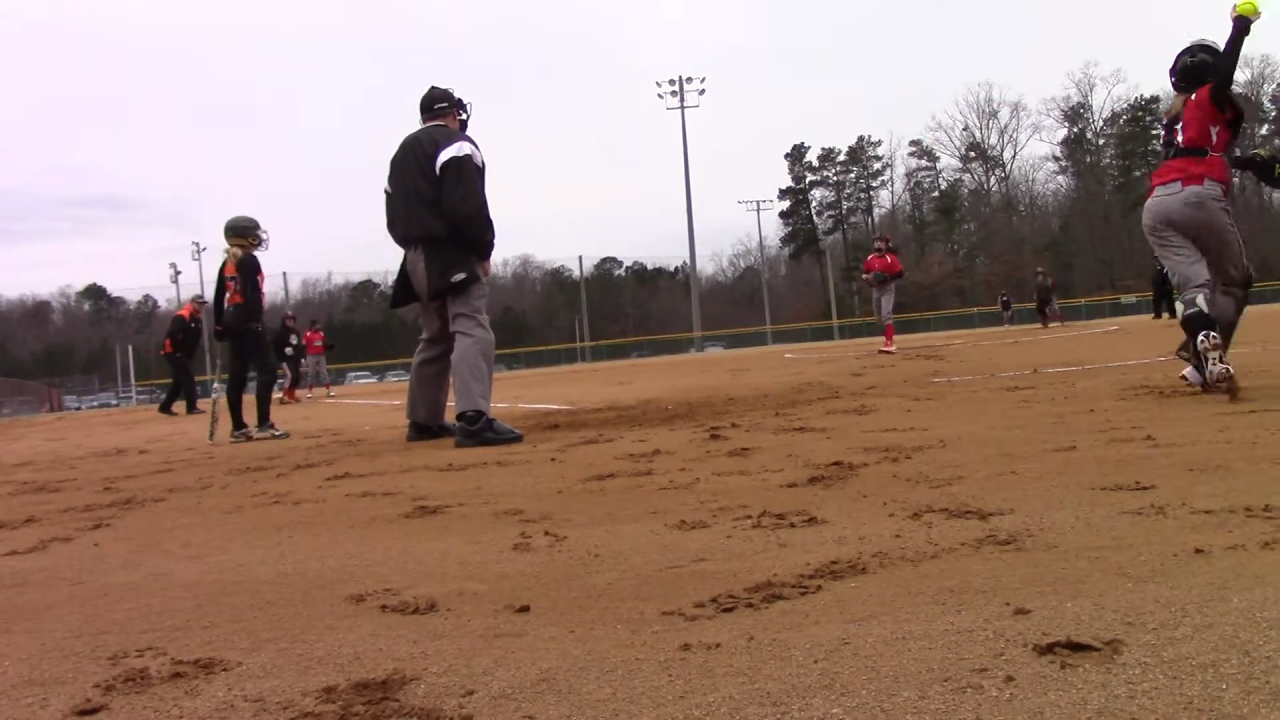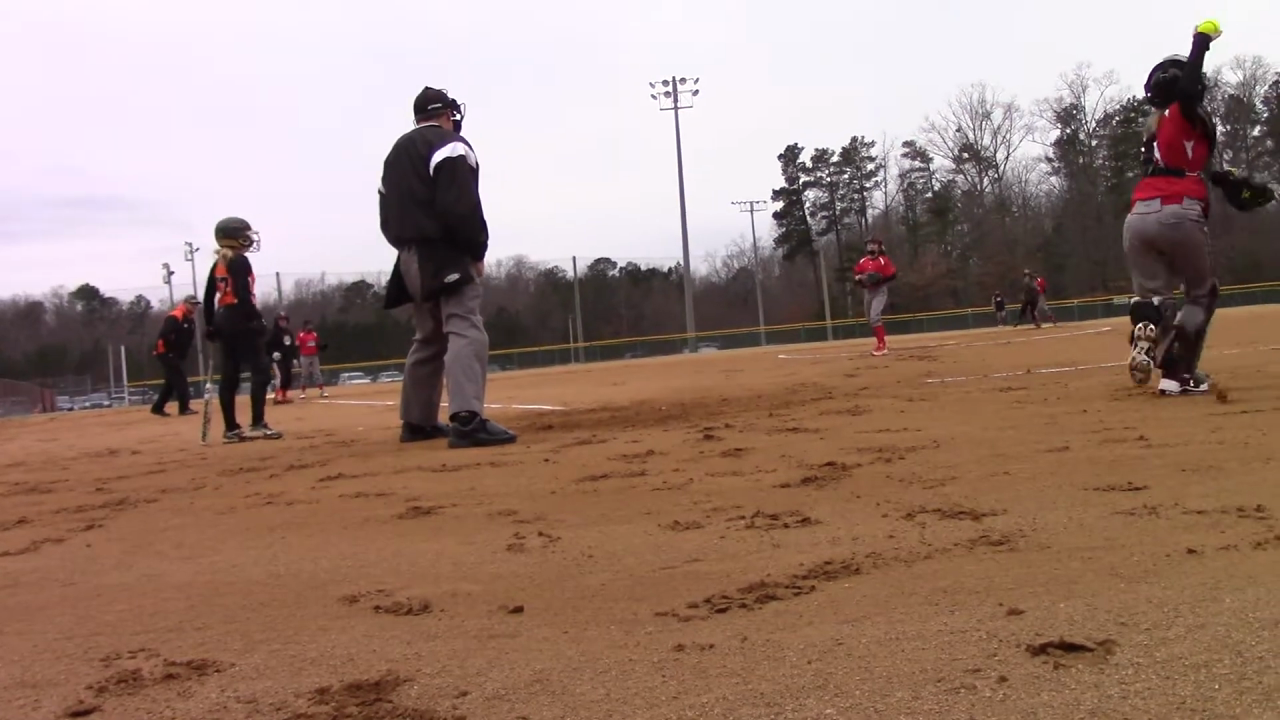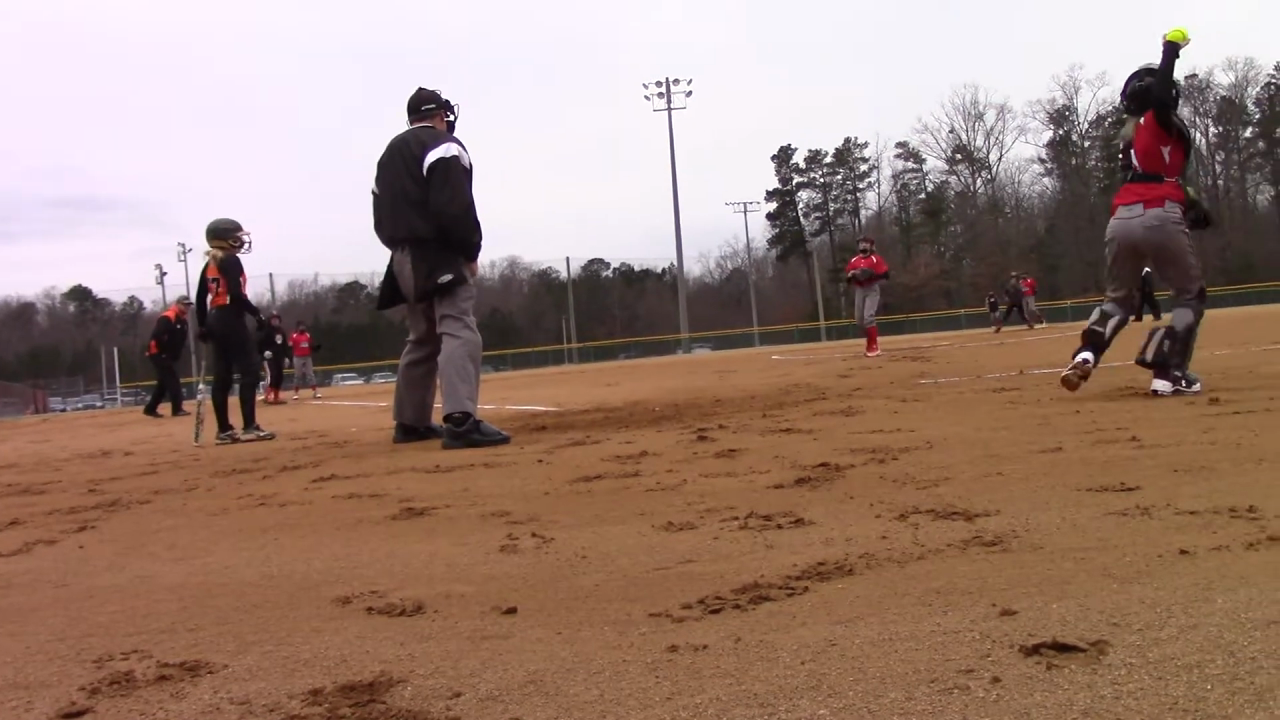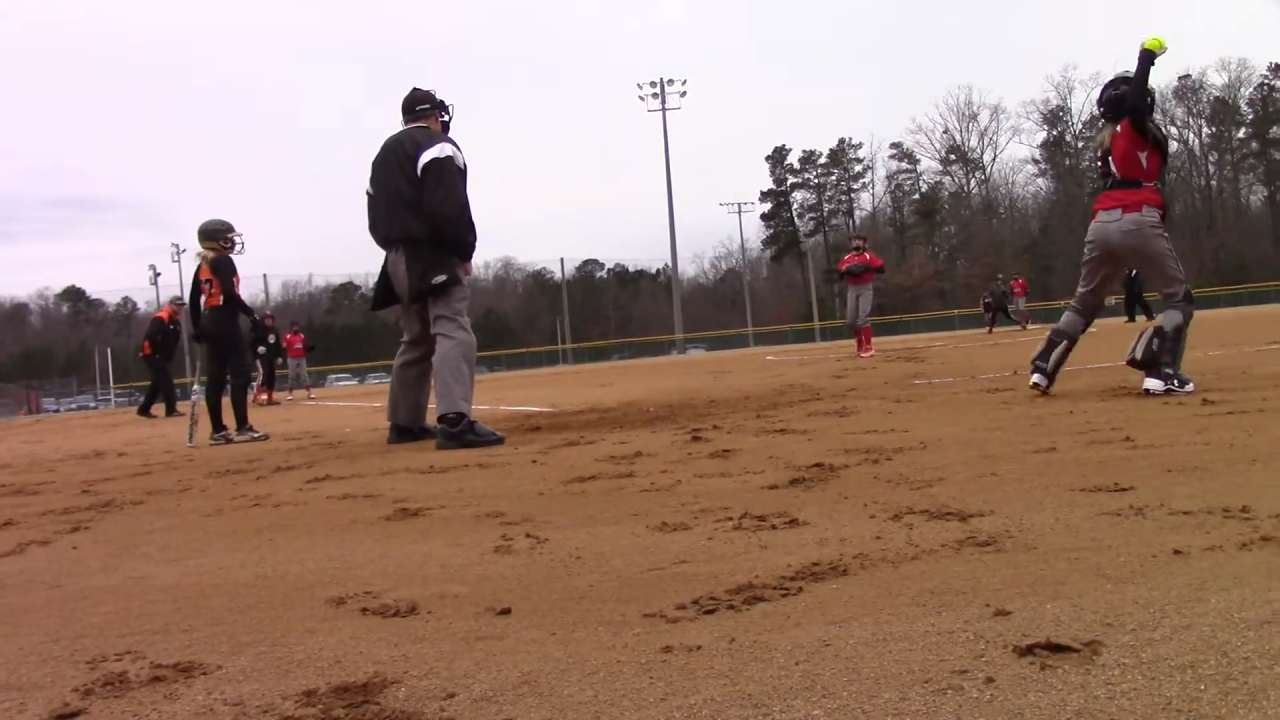
dt=0.1s
person 1, frame 1
left shoulder: (1174, 115)
right shoulder: (1210, 97)
right elbow: (1225, 67)
right wrist: (1241, 23)
left hip: (1157, 204)
right hip: (1199, 199)
left knee: (1193, 285)
right knee: (1236, 280)
left ankle: (1205, 341)
right ankle: (1202, 360)
person 1, frame 2
left shoulder: (1156, 127)
right shoulder: (1182, 114)
right elbow: (1189, 80)
left wrist: (1231, 182)
right wrist: (1201, 39)
left hip: (1139, 217)
right hip: (1179, 214)
left knee: (1150, 295)
right knee: (1201, 293)
left ankle: (1147, 327)
right ankle: (1176, 373)
person 1, frame 3
left shoulder: (1131, 133)
right shoulder: (1158, 121)
right elbow: (1160, 89)
left wrist: (1188, 199)
right wrist: (1171, 47)
left hip: (1120, 221)
right hip: (1161, 218)
left knee: (1119, 299)
right knee: (1190, 295)
left ankle: (1087, 351)
right ankle: (1168, 373)
person 1, frame 4
left shoulder: (1108, 139)
right shoulder: (1135, 129)
right elbow: (1136, 99)
right wrist: (1147, 56)
left hip: (1101, 225)
right hip: (1138, 223)
left knee: (1085, 303)
right knee: (1178, 298)
left ankle: (1043, 367)
right ankle: (1161, 371)
person 2, frame 1
left shoulder: (402, 153)
right shoulder: (457, 145)
left elbow: (394, 213)
right elbow: (468, 207)
left wrist: (414, 246)
right wrist: (484, 251)
left hip: (417, 258)
right hip: (451, 254)
left knee: (435, 337)
right knee: (472, 331)
left ankle: (424, 420)
right ankle: (474, 420)
person 2, frame 2
left shoulder: (396, 153)
right shoulder: (451, 146)
left elbow: (388, 214)
right elbow: (462, 208)
left wrist: (408, 247)
right wrist: (477, 252)
left hip: (411, 258)
right hip: (445, 255)
left knee: (428, 338)
right knee: (465, 332)
left ankle: (417, 420)
right ankle: (467, 421)
person 2, frame 3
left shoulder: (389, 154)
right shoulder: (444, 147)
left elbow: (381, 214)
right elbow: (455, 208)
left wrist: (401, 247)
right wrist: (471, 251)
left hip: (404, 259)
right hip: (438, 256)
left knee: (422, 339)
right knee: (459, 332)
left ankle: (411, 421)
right ankle: (460, 422)
person 2, frame 4
left shoulder: (384, 154)
right shoulder: (439, 147)
left elbow: (376, 214)
right elbow: (449, 209)
left wrist: (395, 248)
right wrist: (465, 252)
left hip: (398, 259)
right hip: (433, 256)
left knee: (416, 339)
right knee: (453, 333)
left ankle: (404, 422)
right ankle: (455, 422)
person 3, frame 1
left shoulder: (227, 263)
right shoulder: (249, 260)
left elbow: (219, 296)
right elbow: (249, 293)
left wrist: (219, 325)
right wrist: (256, 321)
left hip: (232, 319)
right hip: (247, 319)
left knee: (237, 375)
right knee: (266, 371)
left ankle: (238, 428)
right ankle: (264, 425)
person 3, frame 2
left shoulder: (218, 264)
right shoulder: (240, 261)
left elbow: (209, 297)
right elbow: (242, 294)
left wrist: (210, 325)
right wrist: (258, 319)
left hip: (223, 320)
right hip: (239, 320)
left knee: (229, 376)
right knee: (260, 371)
left ankle: (231, 429)
right ankle: (257, 424)
person 3, frame 3
left shoulder: (209, 265)
right shoulder: (231, 261)
left elbow: (200, 298)
right elbow: (236, 293)
left wrist: (202, 326)
right wrist: (257, 314)
left hip: (215, 321)
right hip: (231, 320)
left knee: (222, 377)
right knee: (249, 373)
left ankle: (224, 430)
right ankle: (250, 427)
person 3, frame 4
left shoulder: (202, 266)
right shoulder: (223, 261)
left elbow: (194, 299)
right elbow: (230, 294)
left wrist: (197, 328)
right wrist: (251, 314)
left hip: (208, 322)
right hip: (225, 321)
left knee: (215, 377)
right knee: (240, 374)
left ankle: (218, 431)
right ankle: (242, 428)
